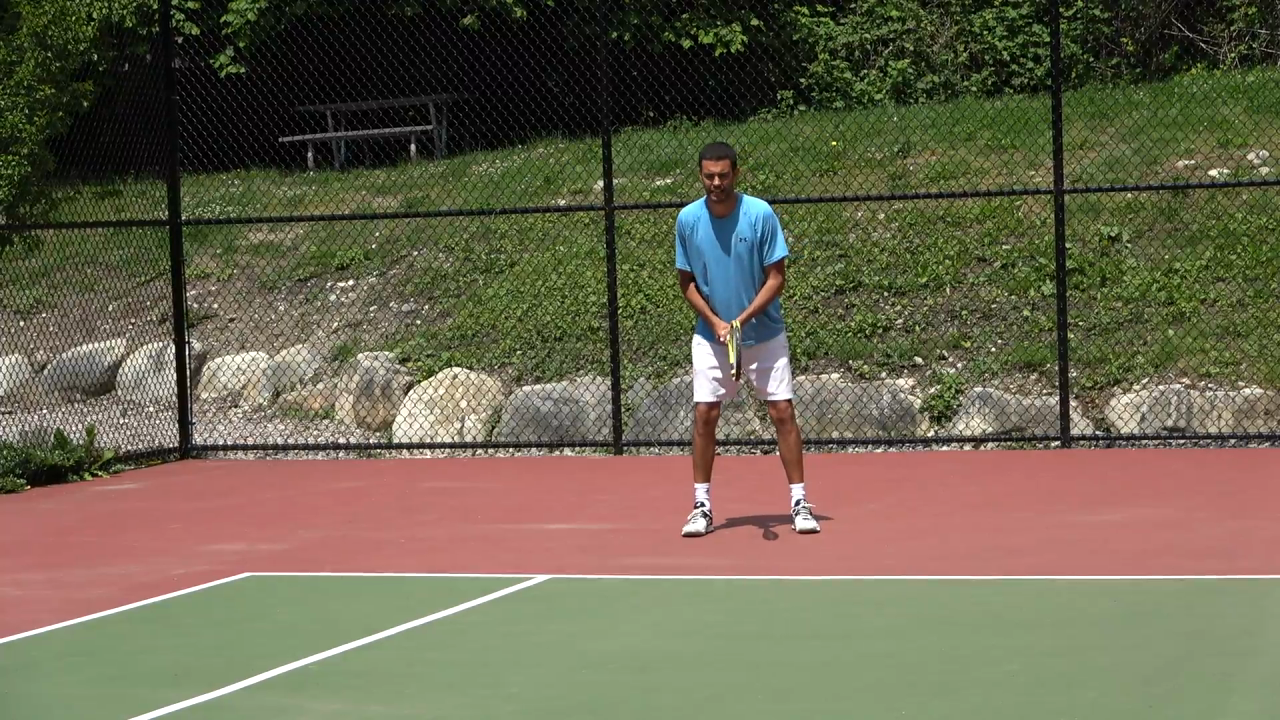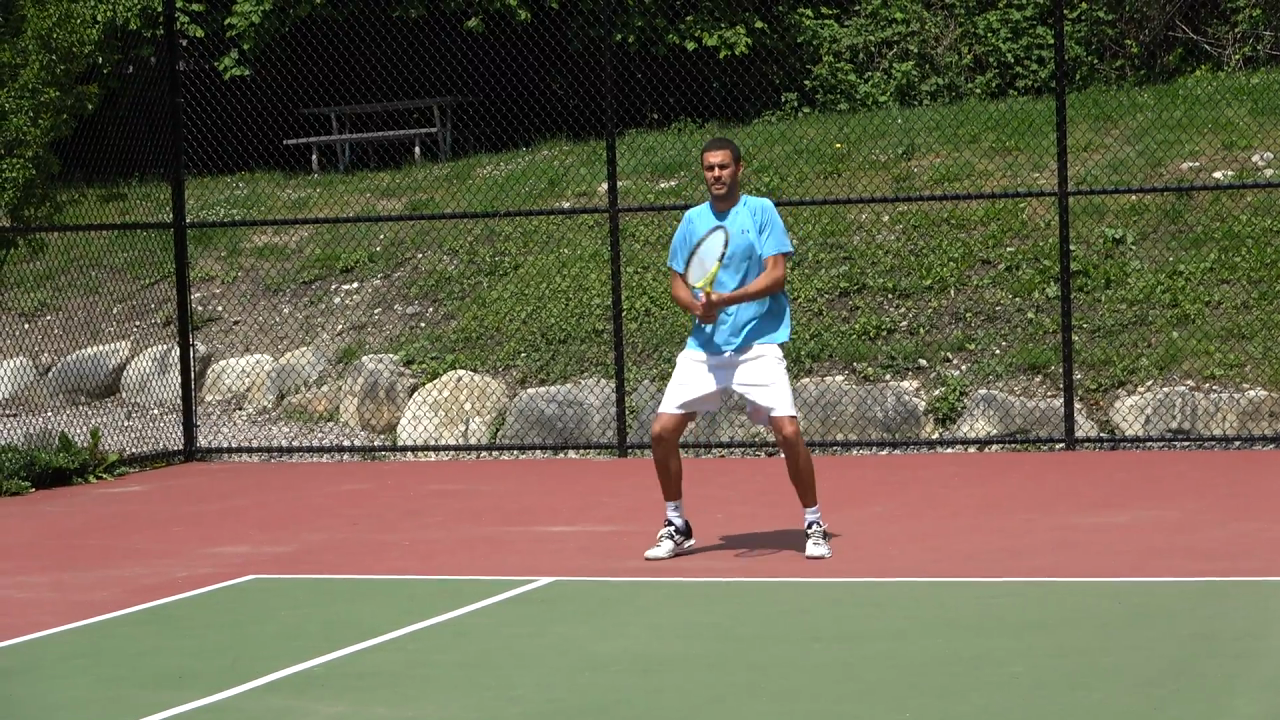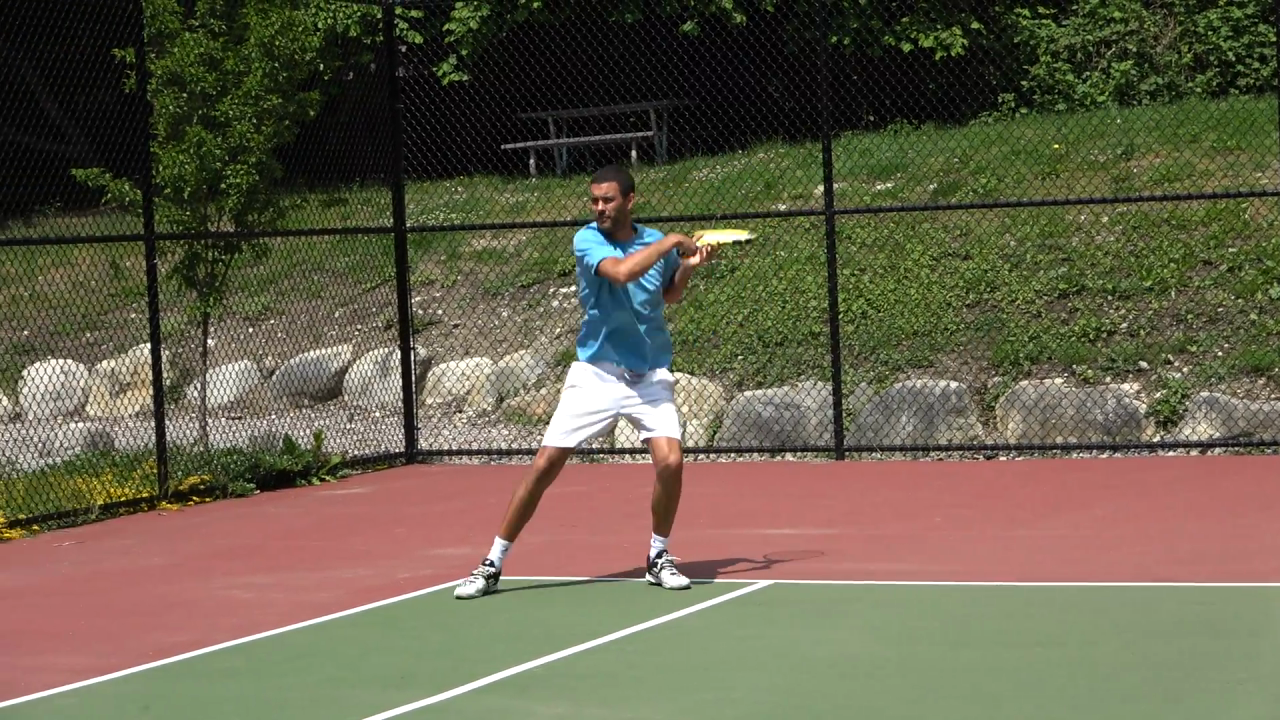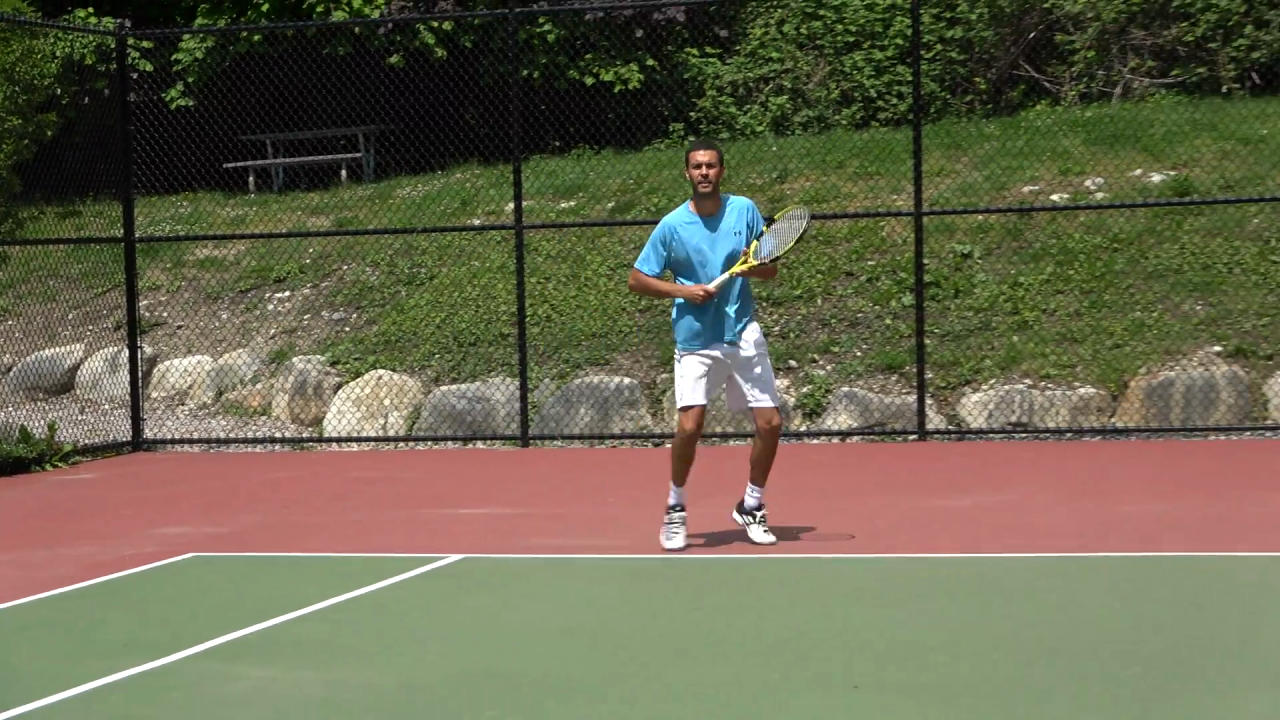
dt=1s
person 1, frame 1
left shoulder: (760, 214)
right shoulder: (687, 220)
left elbow: (776, 277)
right elbow: (686, 281)
left wrist: (743, 319)
right wrist: (715, 322)
left hip: (764, 333)
right hip: (710, 335)
left knee: (782, 412)
right knee: (704, 416)
left ankle: (799, 501)
right ankle: (702, 505)
person 1, frame 2
left shoulder: (762, 211)
right shoulder: (692, 221)
left elbow: (776, 275)
right elbow: (680, 281)
left wrist: (725, 300)
right wrist: (696, 304)
left hip: (760, 344)
right hip: (704, 348)
left knee: (788, 433)
right knee: (662, 432)
left ankle: (813, 523)
right ankle: (677, 526)
person 1, frame 3
left shoulder: (652, 238)
right shoulder: (587, 240)
left elbow: (670, 294)
right elbow: (619, 272)
left wrist: (692, 265)
right wrist: (671, 243)
left hip: (651, 374)
right hip: (599, 373)
left knee: (671, 460)
right knee: (545, 464)
left ankle: (660, 555)
right ankle: (494, 563)
person 1, frame 4
left shoulder: (746, 210)
right shoulder: (671, 226)
left elbow: (770, 269)
right elbow: (636, 282)
left wrist: (753, 268)
right wrist: (683, 291)
left hip: (743, 336)
right hip: (694, 340)
left knee: (770, 426)
right knee: (687, 428)
left ankle: (750, 506)
right ankle: (674, 506)
